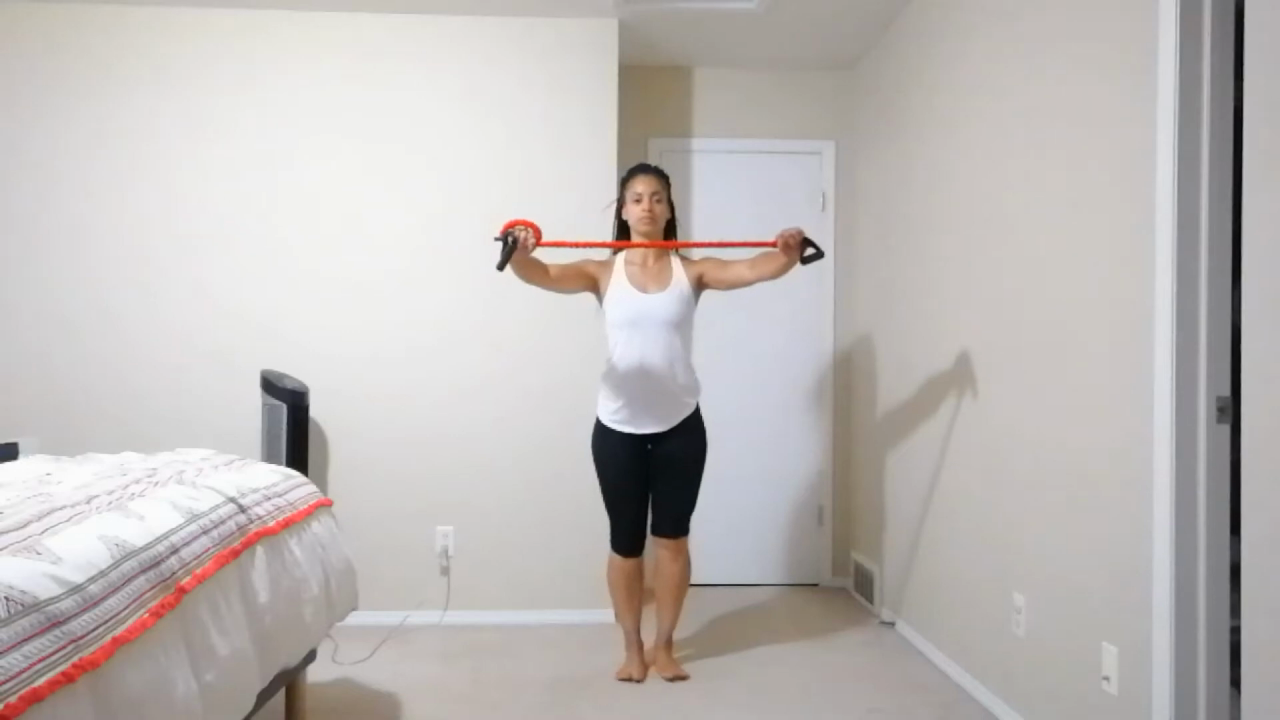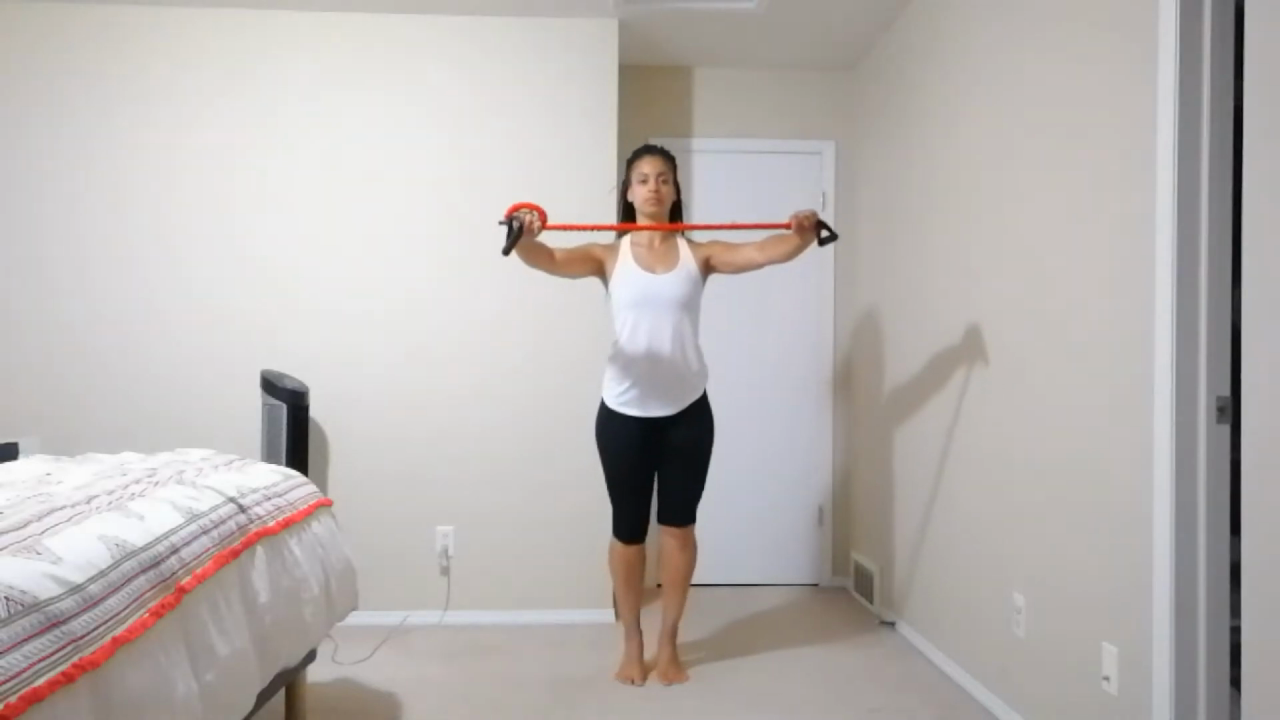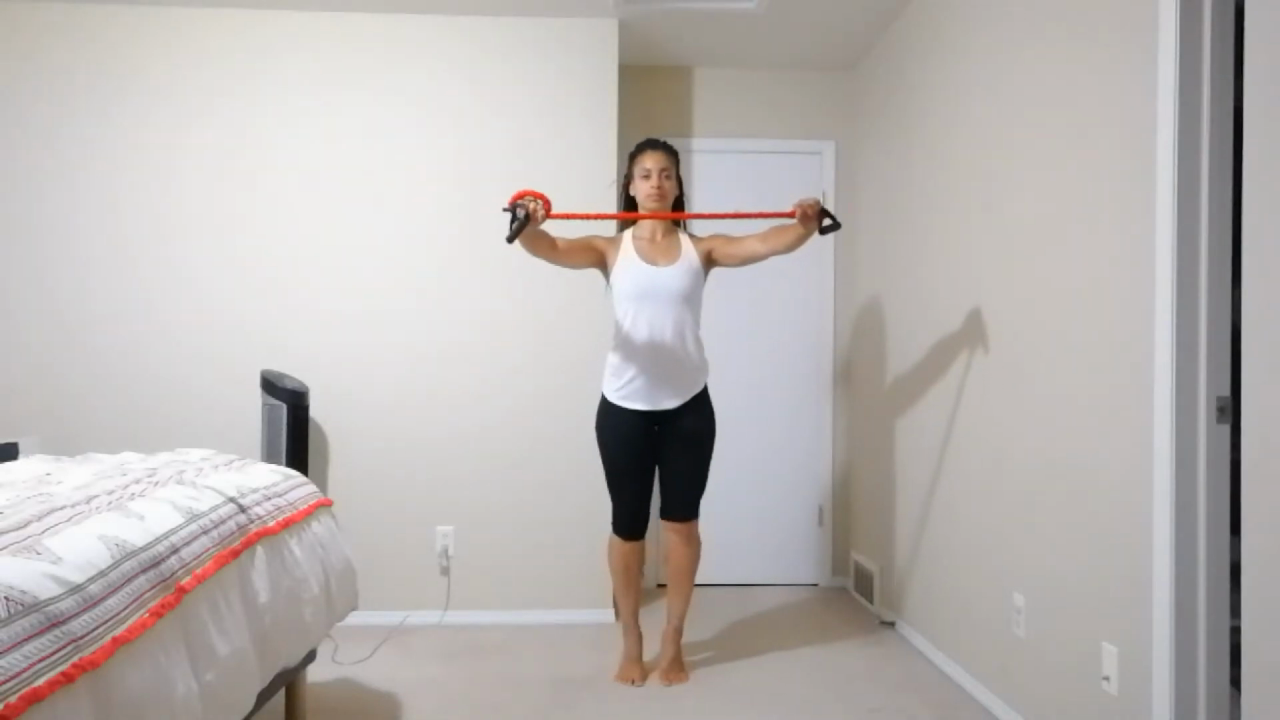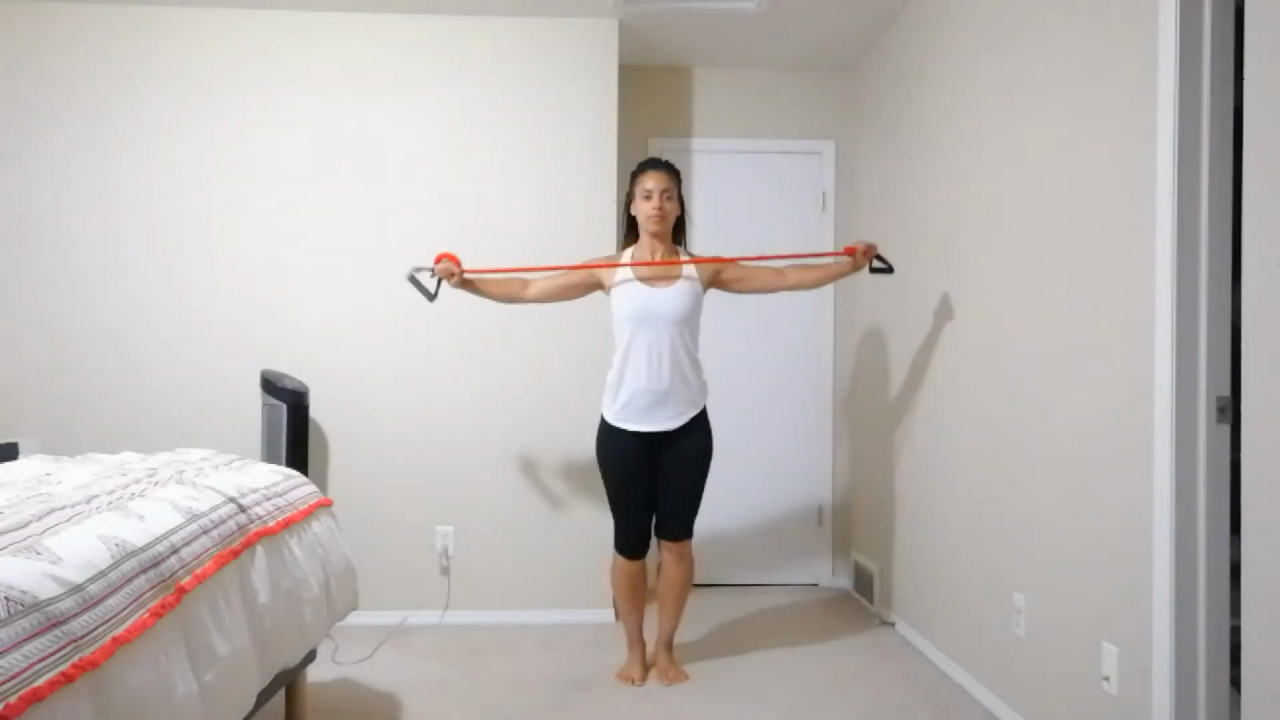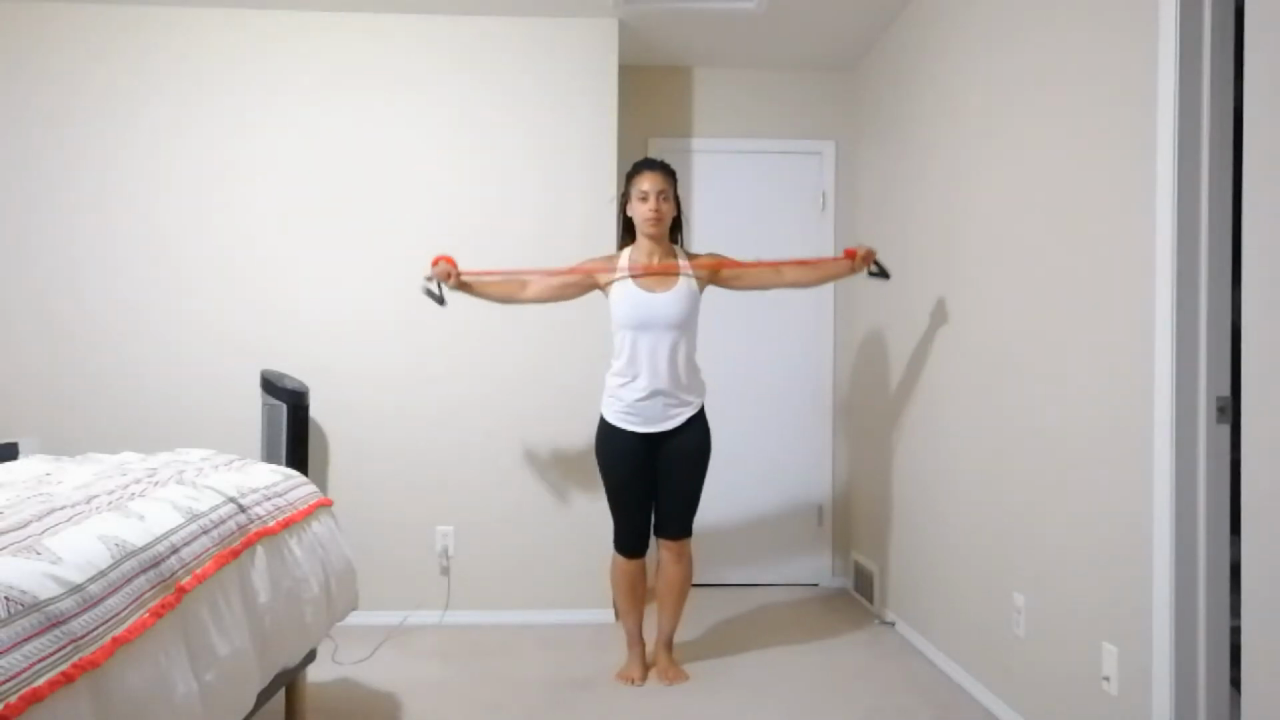
dt=0.7s
person 1, frame 1
left shoulder: (692, 271)
right shoulder: (603, 272)
left elbow: (753, 270)
right elbow: (545, 276)
left wrist: (790, 253)
right wrist: (519, 255)
left hip: (679, 426)
right hip: (619, 427)
left knee: (673, 538)
right knee: (625, 542)
left ankle: (664, 646)
right ankle: (632, 648)
person 1, frame 2
left shoulder: (699, 254)
right shoulder: (607, 255)
left elbow: (763, 252)
right elbow: (550, 260)
left wrist: (803, 235)
right wrist: (524, 239)
left hip: (686, 412)
right hip: (624, 412)
left knee: (678, 527)
right knee: (628, 529)
left ankle: (668, 645)
right ankle: (632, 645)
person 1, frame 3
left shoulder: (701, 249)
right shoulder: (610, 248)
left elbow: (766, 243)
right elbow: (549, 249)
left wrist: (806, 225)
right wrist: (527, 227)
left hip: (688, 406)
right hip: (624, 406)
left knee: (681, 522)
right knee: (628, 525)
left ankle: (672, 644)
right ankle: (631, 644)
person 1, frame 4
left shoulder: (704, 270)
right shoulder: (608, 269)
left elbow: (784, 278)
right elbow: (529, 290)
left wrist: (849, 265)
right wrist: (465, 281)
left hip: (686, 426)
right hip: (624, 427)
left knee: (676, 541)
right knee: (630, 544)
left ankle: (665, 648)
right ankle: (634, 649)
person 1, frame 5
left shoulder: (700, 268)
right shoulder: (606, 269)
left elbow: (780, 275)
right elbow: (527, 289)
left wrist: (845, 266)
right wrist: (463, 283)
left hip: (684, 426)
right hip: (623, 426)
left knee: (675, 540)
right knee: (629, 543)
left ankle: (665, 649)
right ankle: (634, 649)
